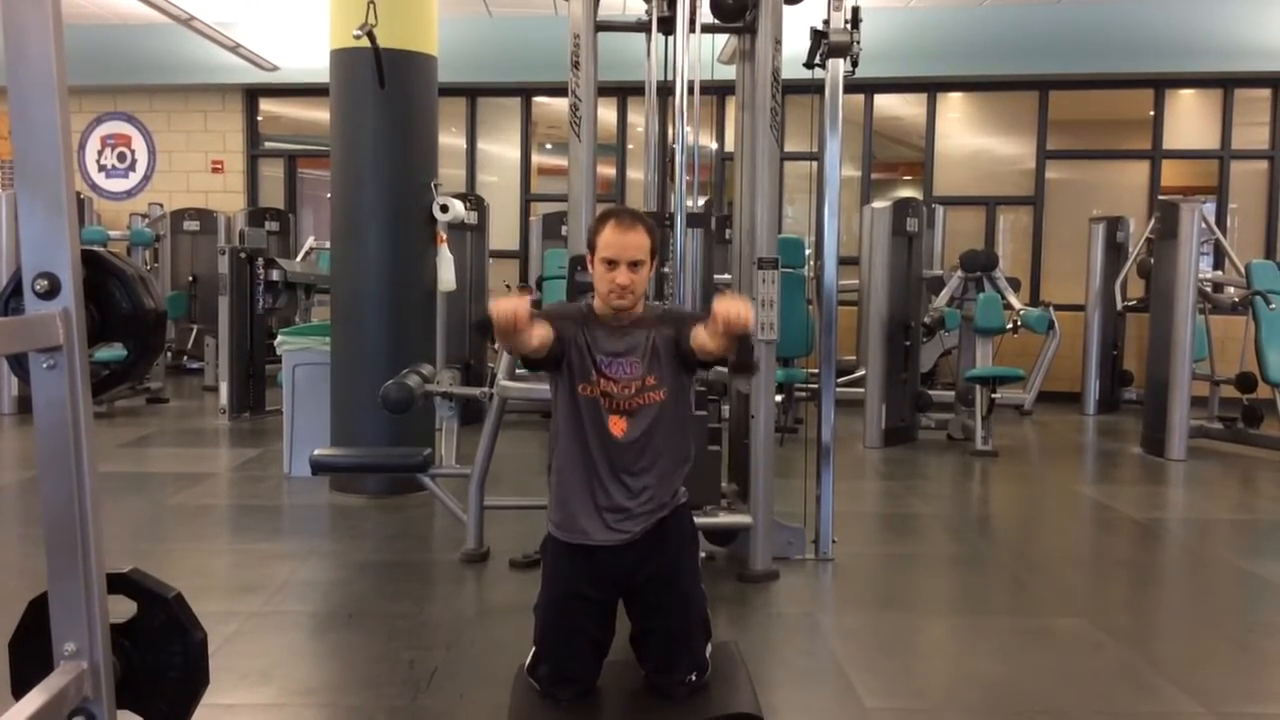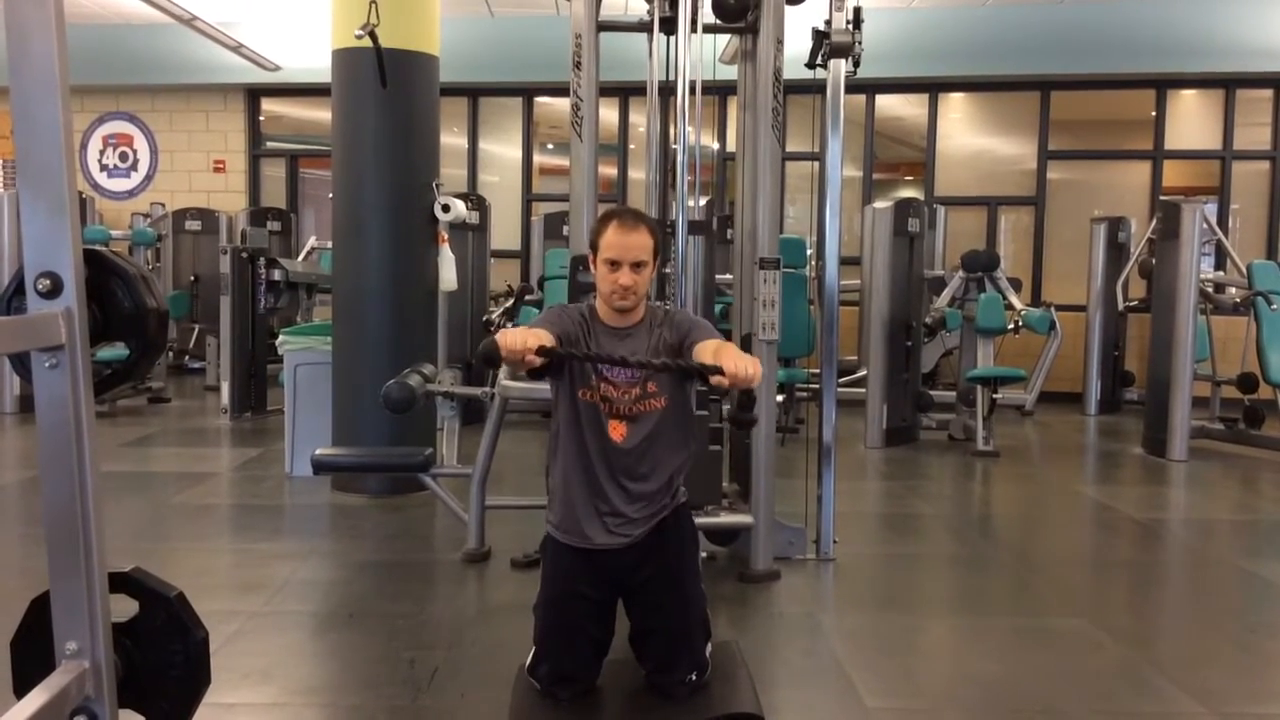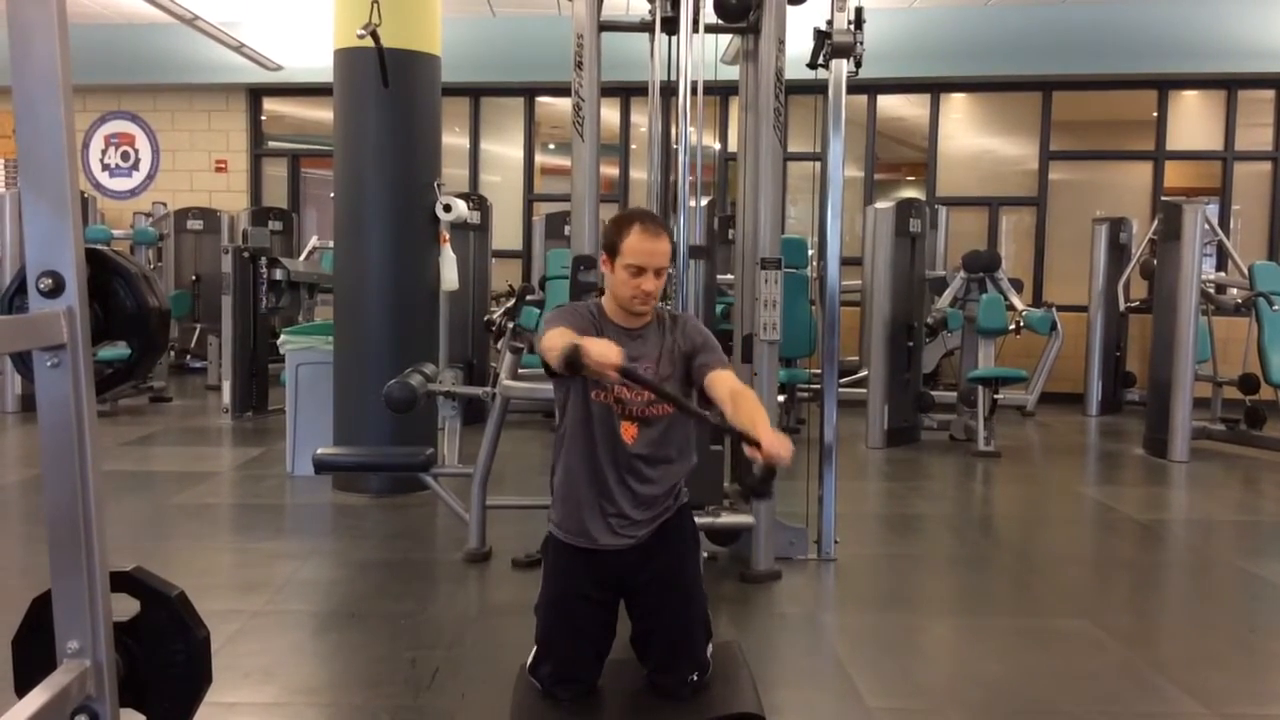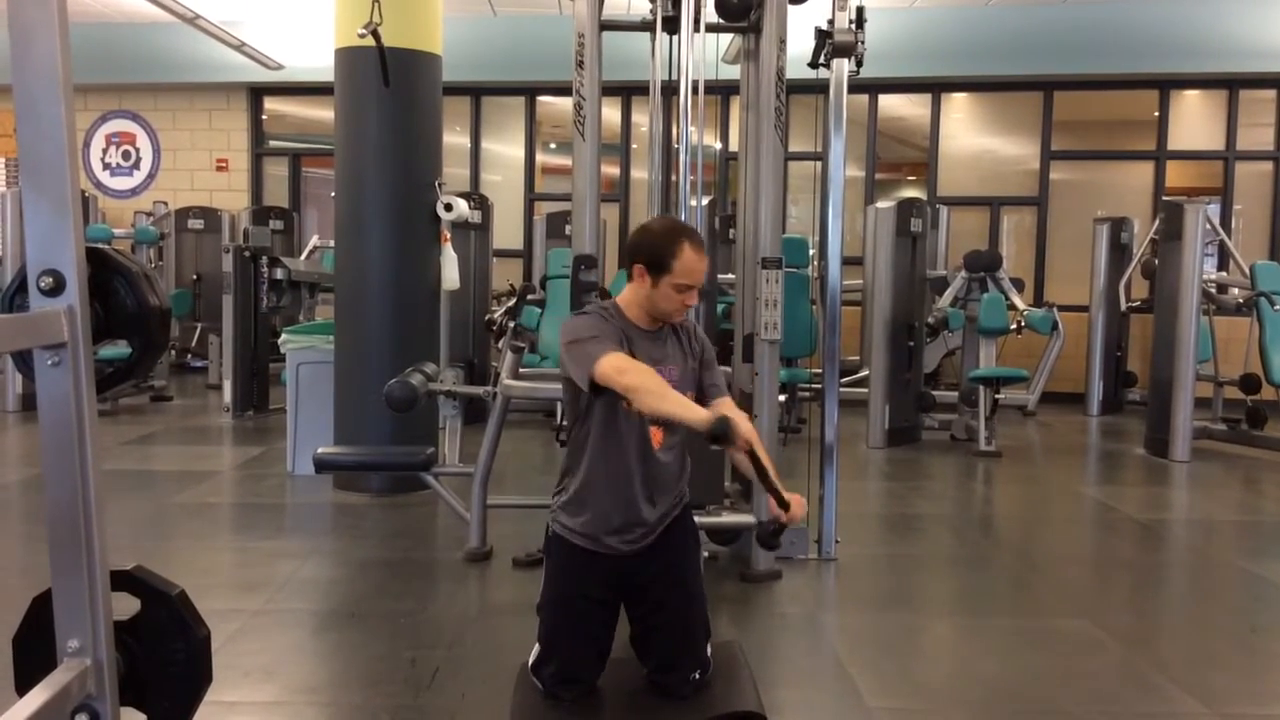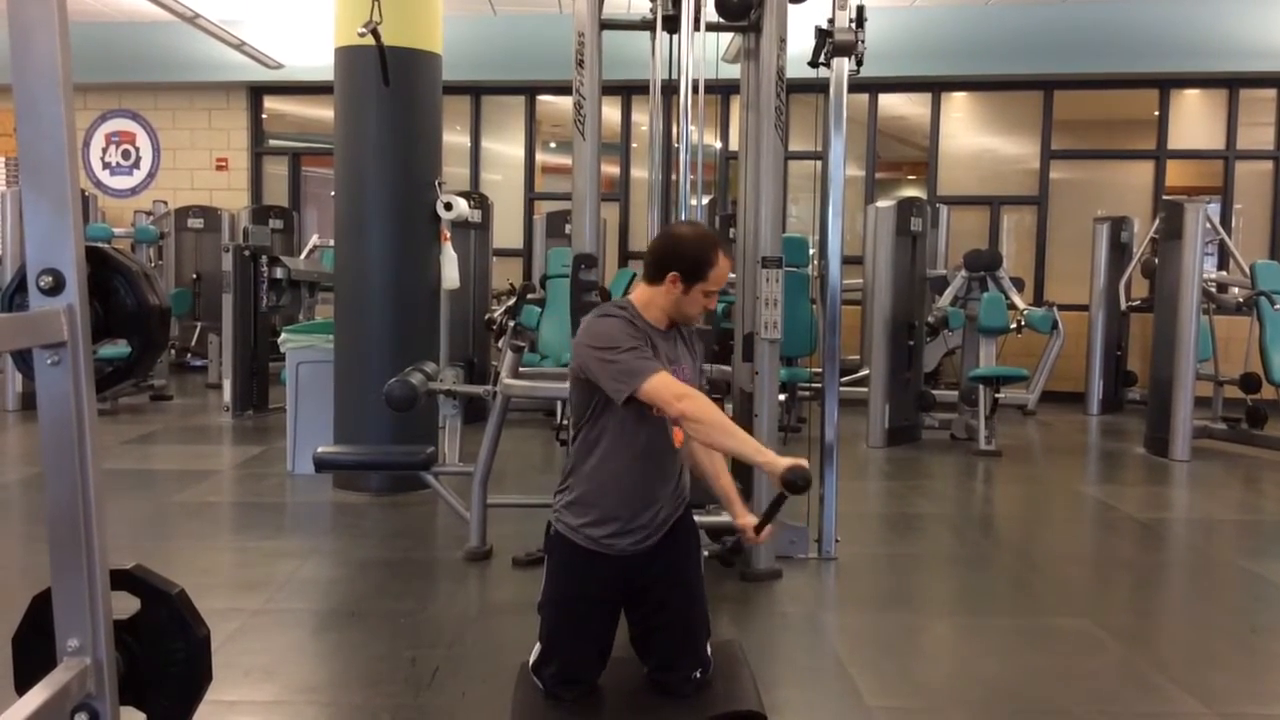
dt=0.3s
person 1, frame 1
left shoulder: (674, 330)
right shoulder: (566, 329)
left elbow: (712, 340)
right elbow: (529, 337)
left wrist: (731, 319)
right wrist: (510, 319)
left hip: (661, 529)
right hip: (577, 534)
left knee: (681, 679)
right knee: (559, 682)
left ankle: (652, 641)
right ankle: (591, 638)
person 1, frame 2
left shoulder: (678, 328)
right shoulder: (567, 324)
left elbow: (712, 349)
right elbow: (534, 341)
left wrist: (736, 361)
right wrist: (516, 342)
left hip: (660, 526)
right hip: (578, 533)
left knee: (682, 680)
right knee: (560, 682)
left ankle: (649, 637)
right ankle: (598, 632)
person 1, frame 3
left shoulder: (687, 334)
right shoulder: (576, 319)
left elbow: (730, 388)
right elbow: (557, 344)
left wrist: (764, 433)
right wrist: (584, 350)
left hip: (663, 529)
right hip: (581, 533)
left knee: (682, 679)
right knee: (561, 682)
left ankle: (648, 636)
person 1, frame 4
left shoulder: (691, 340)
right shoulder: (587, 329)
left elbow: (729, 415)
right elbow: (632, 381)
right wrist: (700, 414)
left hip: (665, 529)
right hip: (585, 536)
left knee: (683, 679)
right knee: (564, 682)
left ankle: (648, 635)
person 1, frame 5
left shoulder: (685, 338)
right shoulder: (606, 332)
right elbow: (682, 406)
left wrist: (737, 510)
right wrist: (769, 460)
left hip: (667, 531)
right hip: (589, 537)
left knee: (684, 678)
right knee: (564, 683)
left ankle: (648, 633)
